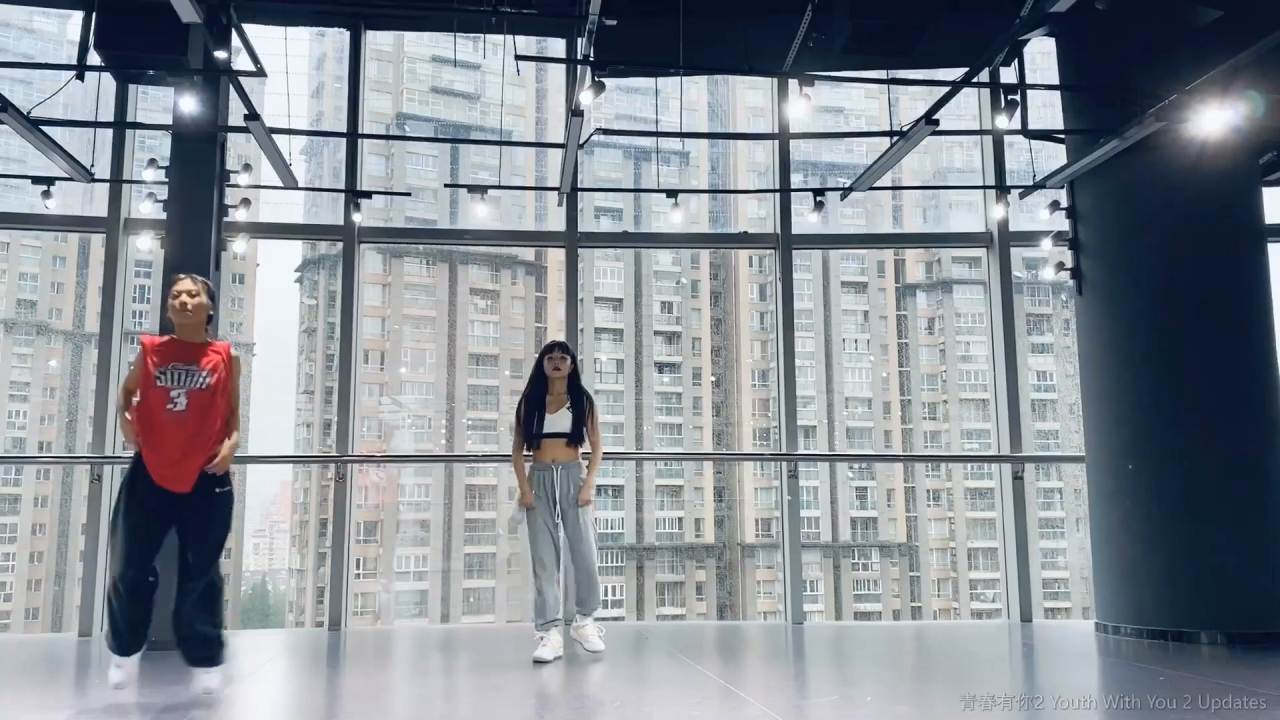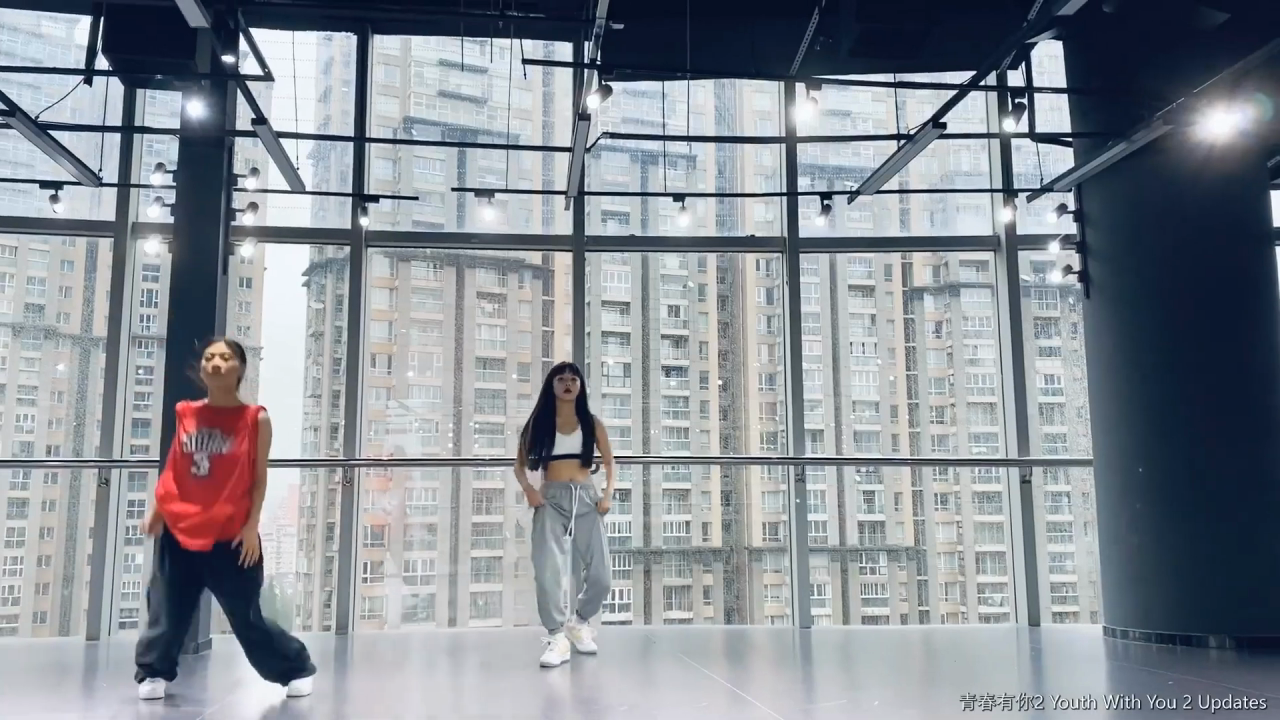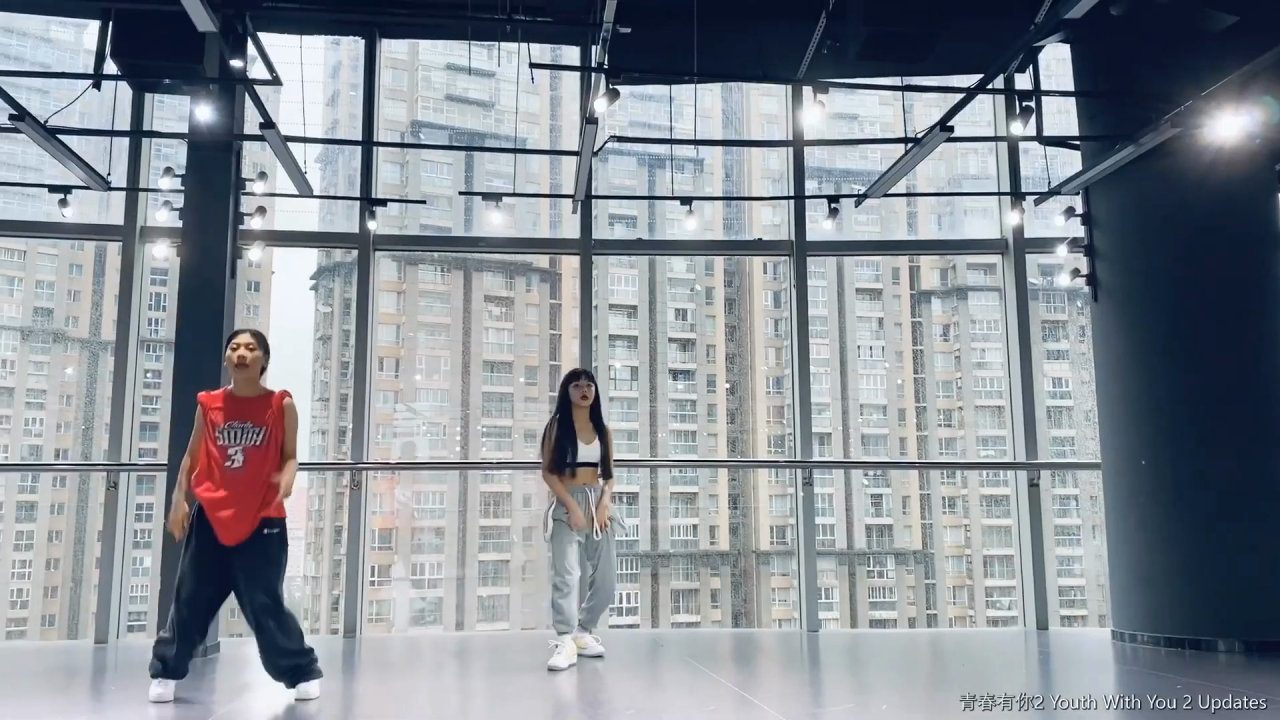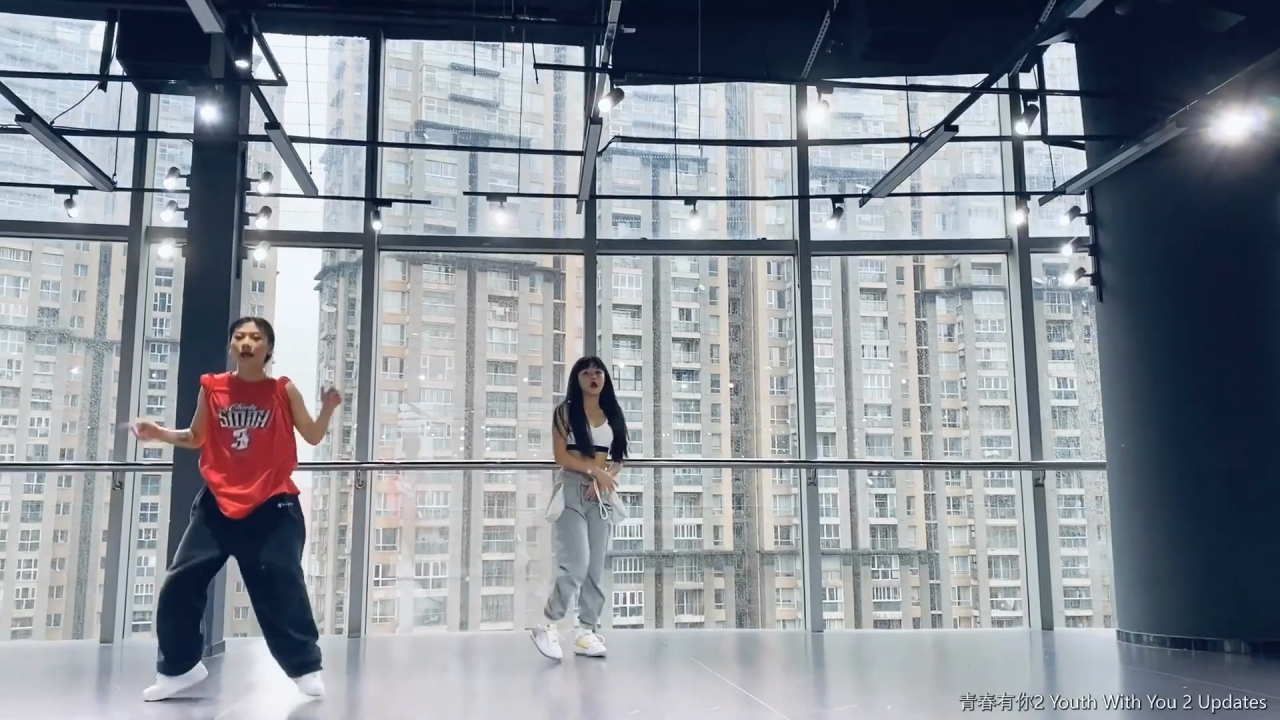
dt=0.2s
person 1, frame 1
left shoulder: (226, 357)
right shoulder: (151, 350)
left elbow: (232, 416)
right elbow: (127, 394)
left wrist: (230, 445)
right wrist: (126, 421)
left hip: (204, 476)
right hip: (150, 472)
left knee: (200, 572)
right knee: (130, 565)
left ankle: (205, 659)
right ankle: (125, 650)
person 1, frame 2
left shoulder: (255, 419)
right shoulder: (185, 414)
left elbow: (258, 478)
right elbow: (173, 465)
left wrist: (253, 528)
right wrist: (156, 510)
left hip: (230, 534)
right hip: (179, 531)
left knee: (246, 618)
right knee: (168, 616)
left ankle: (296, 670)
right ankle: (154, 673)
person 1, frame 3
left shoulder: (280, 405)
right shoulder: (208, 404)
left elbow: (290, 454)
right elbow: (193, 454)
left wrist: (288, 476)
right wrist: (179, 498)
left hip: (261, 521)
right hip: (210, 519)
left knee: (265, 604)
right knee: (191, 603)
left ankle: (303, 672)
right ankle: (166, 672)
person 1, frame 4
left shoulder: (284, 391)
right shoulder: (211, 388)
left elbow: (313, 437)
right elbow: (195, 437)
left wrist: (327, 410)
right wrist: (160, 433)
left hip: (271, 502)
right hip: (218, 501)
left knee: (281, 580)
right knee: (182, 580)
left ankle: (306, 667)
right ankle: (180, 667)
person 2, frame 1
left shoulder: (582, 401)
right shoulder: (529, 401)
left elbow: (595, 446)
right elbow: (518, 448)
left wrist: (589, 482)
right wrist: (523, 485)
left hip: (573, 478)
right hip: (539, 481)
left knee: (585, 553)
right knee: (544, 559)
left ankle: (585, 621)
right ankle: (549, 633)
person 2, frame 2
left shoulder: (590, 422)
right shoulder: (539, 421)
left elbow: (609, 461)
right elbow: (520, 464)
left wrist: (608, 492)
right wrist: (528, 488)
left hip: (585, 500)
right hip: (552, 499)
left knee: (600, 576)
right knee: (547, 570)
left ankle: (578, 622)
right ankle: (556, 638)
person 2, frame 3
left shoulder: (601, 429)
right shoulder: (557, 426)
left elbow: (607, 473)
right elbow: (548, 472)
left wrist: (604, 505)
right wrist: (571, 505)
left hip: (597, 504)
right hip: (567, 506)
left knee: (605, 581)
right knee: (566, 574)
left ankle: (582, 633)
right ankle: (565, 641)
person 2, frame 4
left shoulder: (611, 414)
right shoulder: (566, 411)
left elbow: (618, 456)
right elbow: (560, 454)
left wrist: (607, 477)
right wrist: (595, 472)
left hip: (599, 493)
right hip: (573, 489)
left knee: (595, 566)
right knee: (576, 563)
left ankle: (586, 630)
right ankle: (549, 626)
